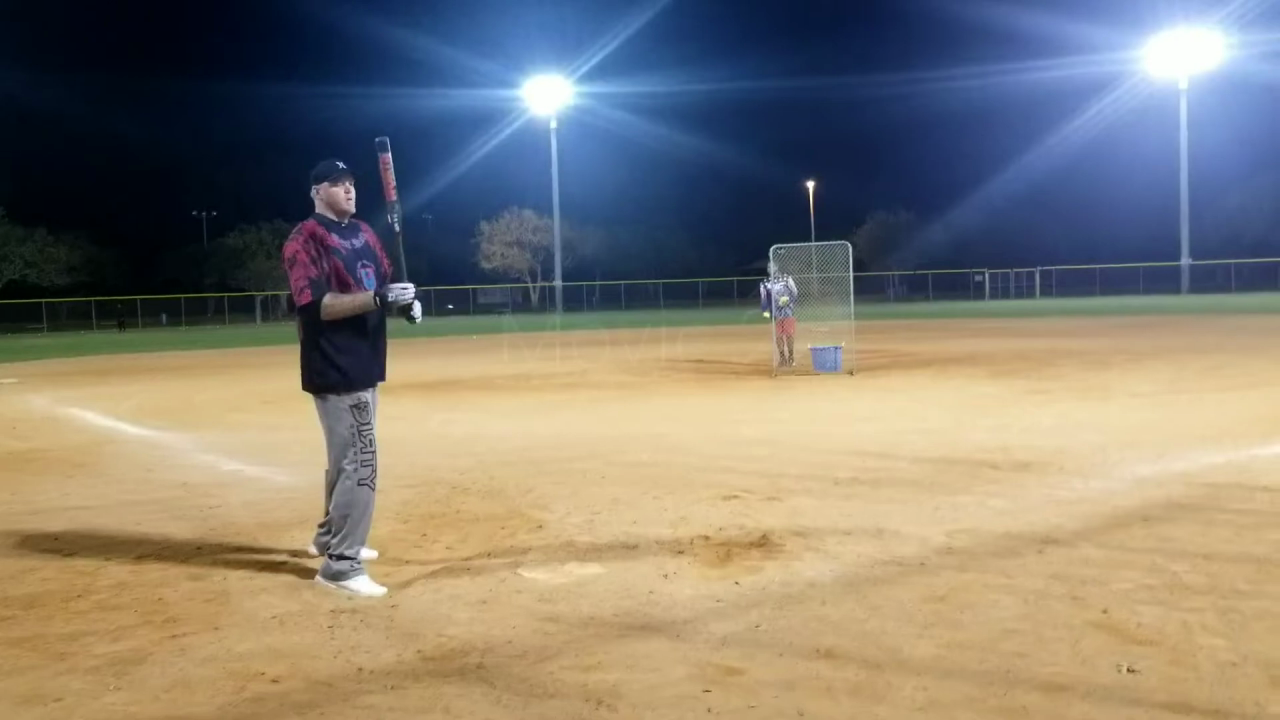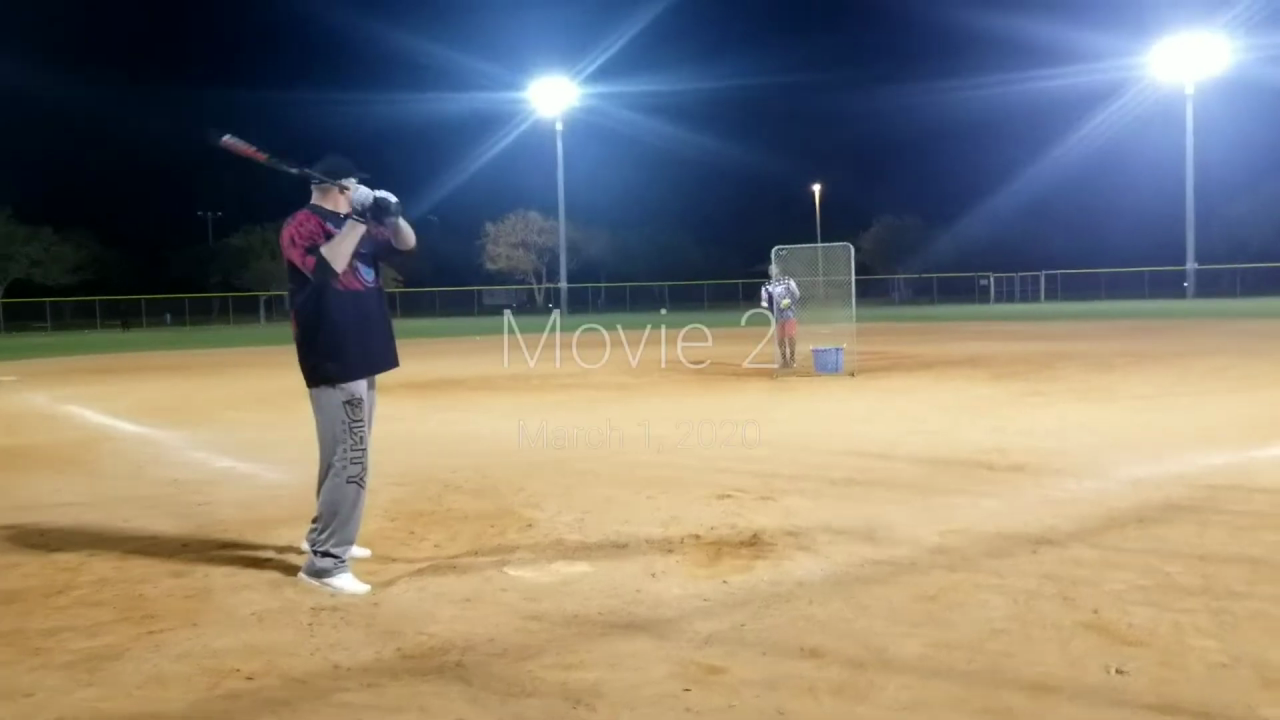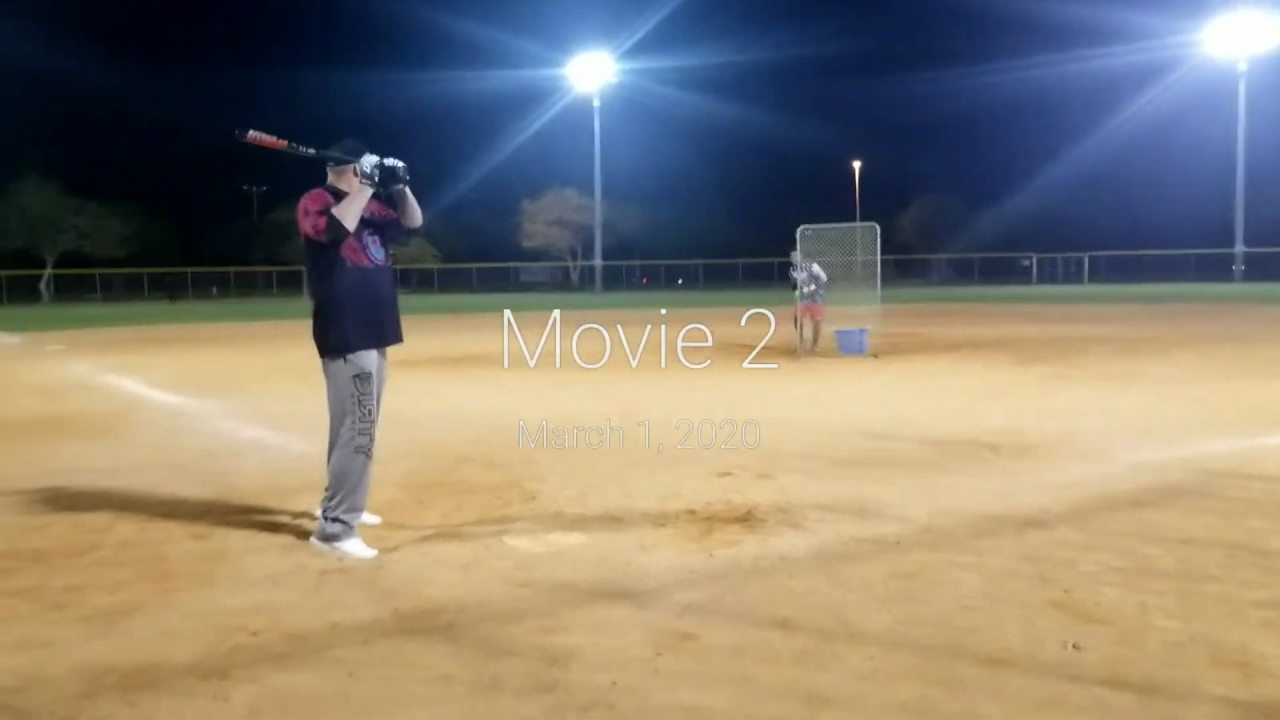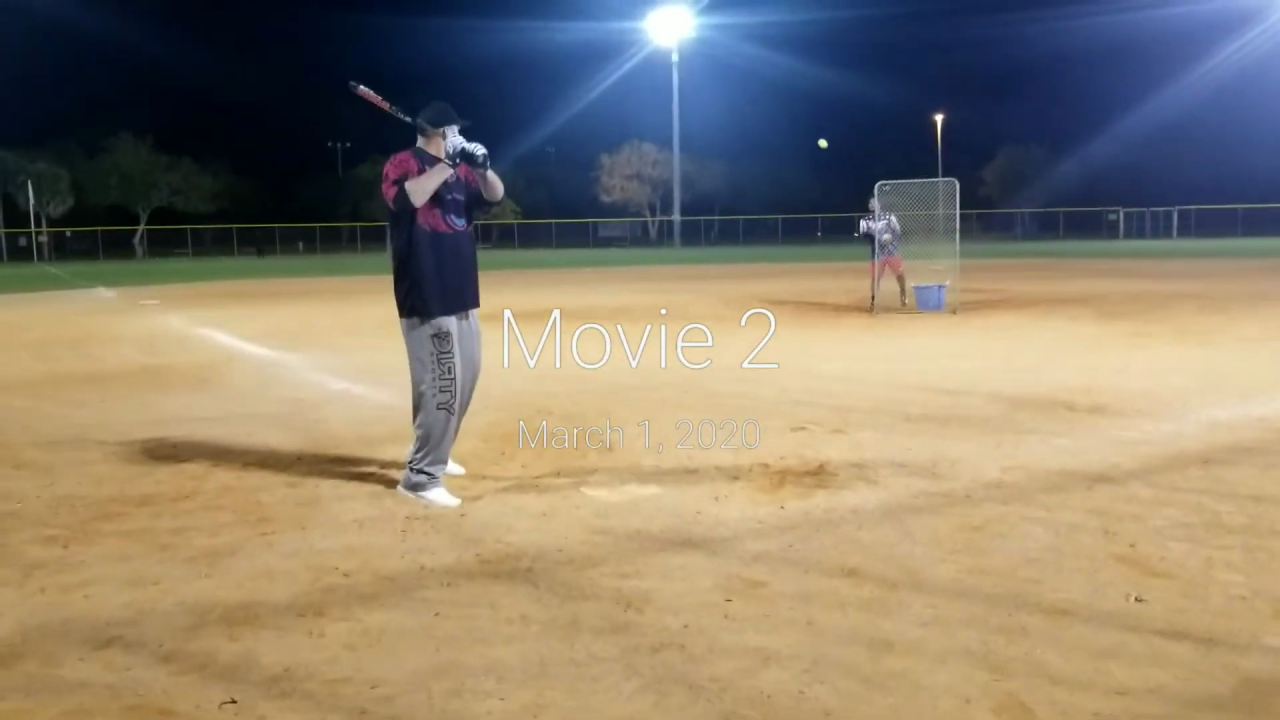
dt=0.7s
person 1, frame 1
left shoulder: (364, 233)
right shoulder: (305, 240)
left elbow: (383, 281)
right elbow: (317, 306)
left wrist: (403, 298)
right wrist: (378, 298)
left hip: (364, 364)
right hip: (335, 369)
left knee: (347, 458)
right knee: (360, 462)
left ankle: (331, 537)
right ankle: (340, 564)
person 1, frame 2
left shoulder: (356, 224)
right shoulder: (302, 225)
left elbow: (406, 244)
right elbow: (325, 267)
left wrist: (390, 212)
right wrist: (358, 218)
left hip: (362, 356)
right hip: (333, 360)
left knee: (345, 454)
right knee: (348, 458)
left ankle: (325, 534)
right ankle: (325, 561)
person 1, frame 3
left shoulder: (370, 206)
right shoulder: (316, 202)
left elbow: (412, 223)
right elbow: (335, 229)
left wrist: (399, 185)
right wrist: (366, 185)
left hip: (374, 331)
right hip: (345, 334)
left knee: (359, 424)
right knee: (357, 428)
left ankle: (340, 503)
right ankle: (334, 526)
person 1, frame 4
left shoulder: (457, 169)
right shoulder: (403, 163)
left elbow: (494, 196)
right elbow: (404, 200)
left wrist: (482, 165)
right wrist: (446, 164)
left hip: (459, 294)
right hip: (426, 297)
left knee: (466, 375)
right knee: (442, 385)
left ankle: (432, 452)
right ankle: (421, 477)
